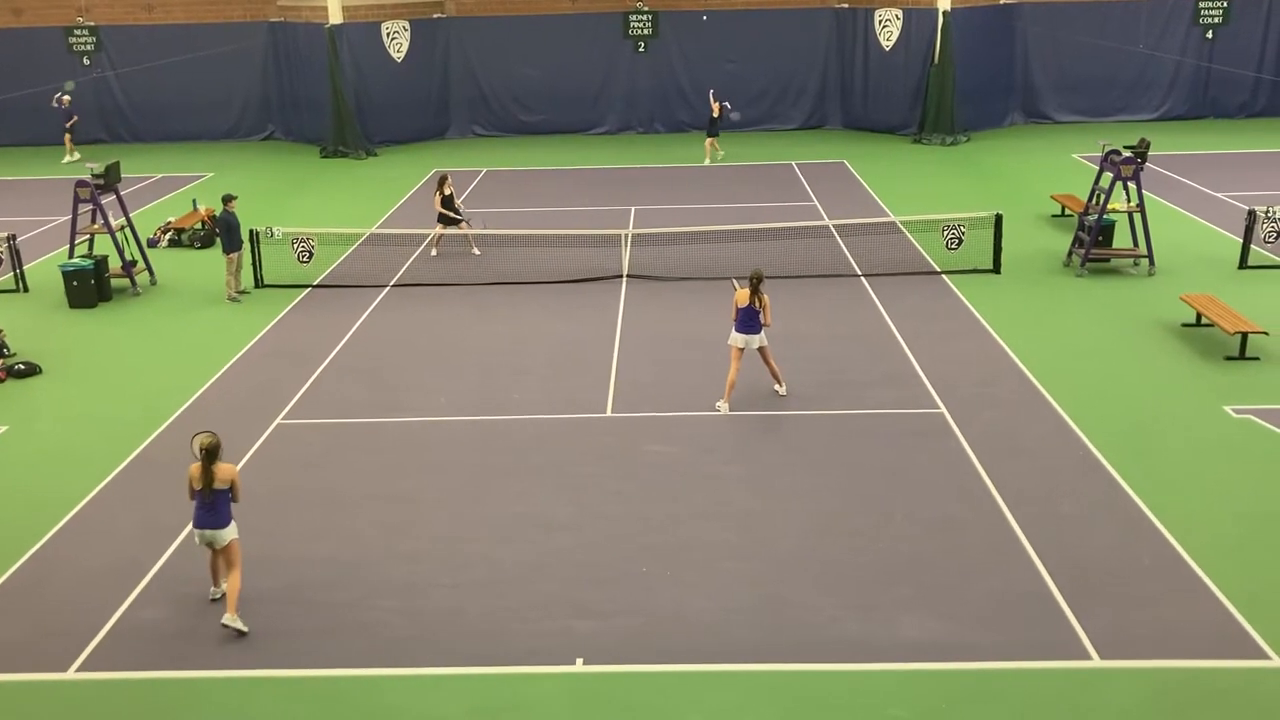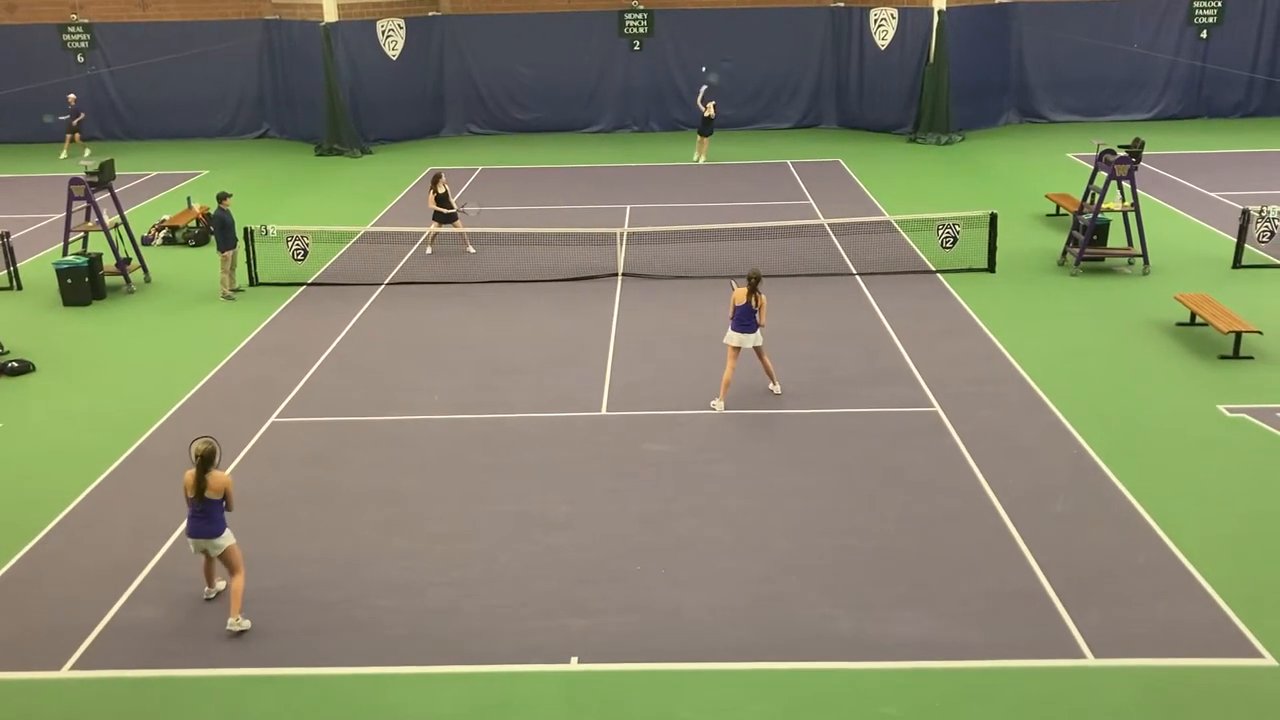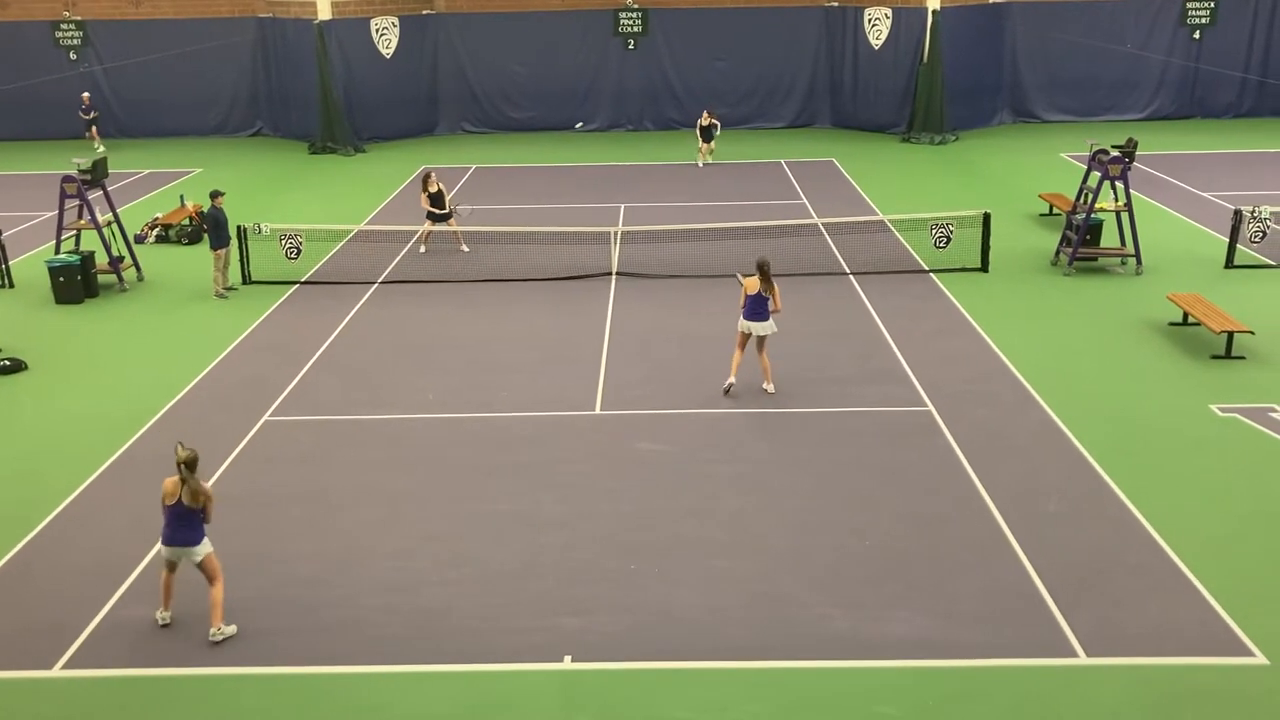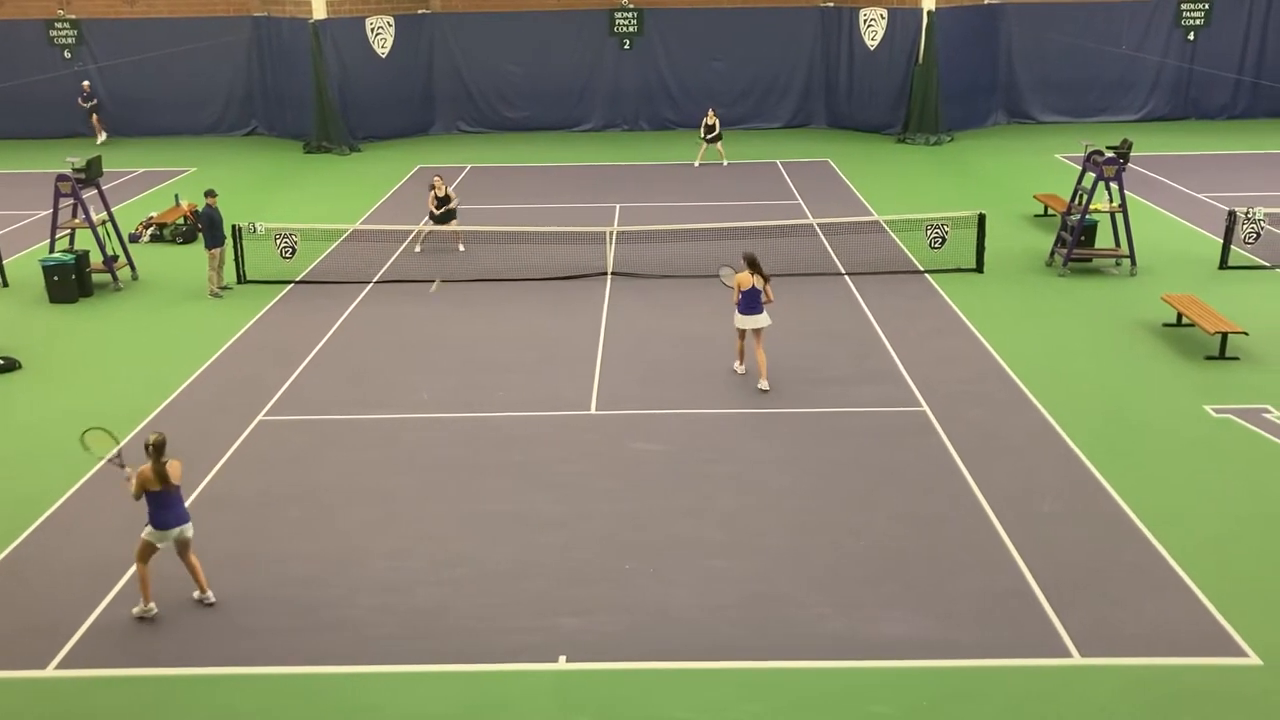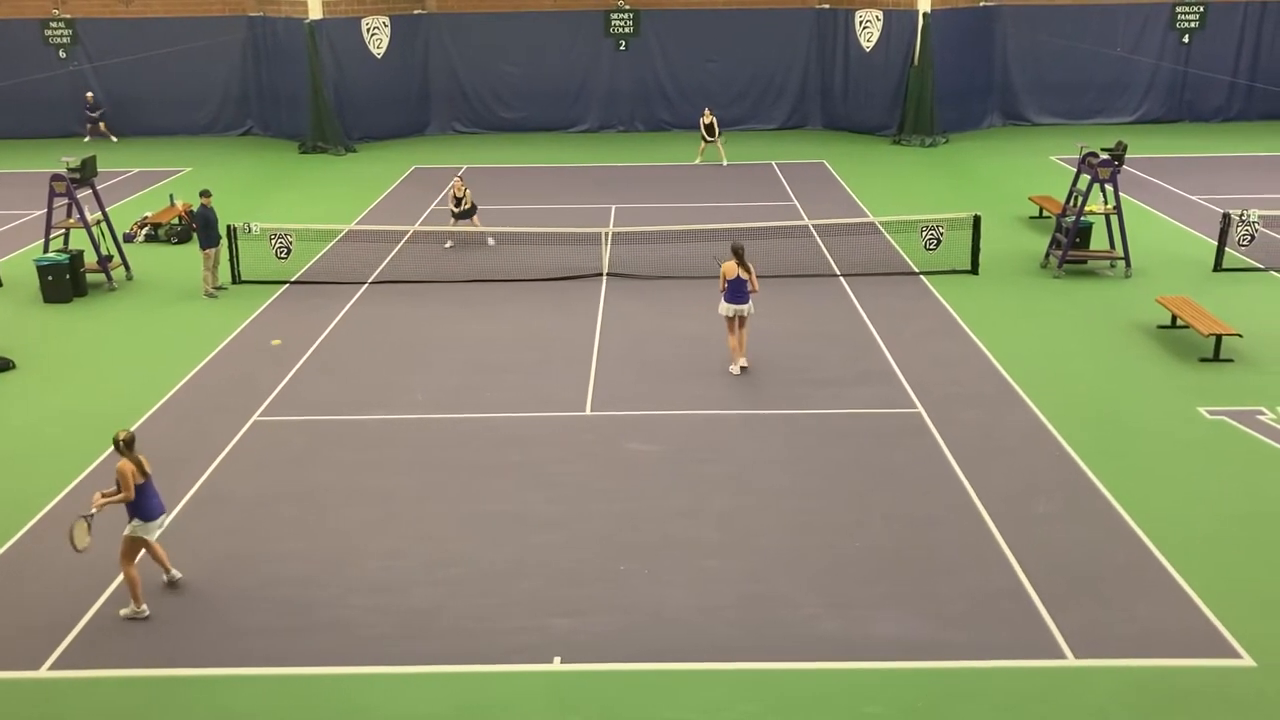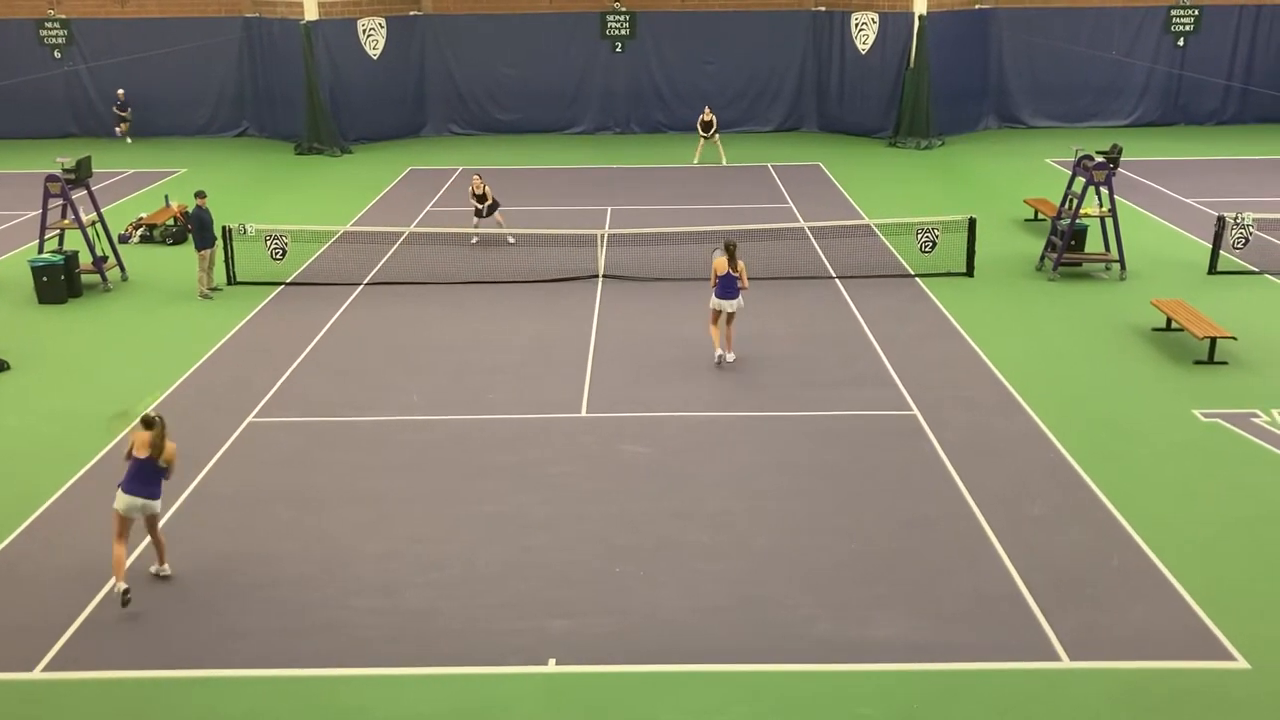
dt=0.4s
person 1, frame 1
left shoulder: (193, 470)
right shoulder: (230, 470)
right elbow: (236, 498)
left hip: (200, 527)
right hip: (222, 526)
left knee: (216, 551)
right knee: (234, 570)
left ankle: (217, 588)
right ankle: (230, 616)
person 1, frame 2
left shoulder: (188, 477)
right shoulder: (224, 479)
right elbow: (230, 508)
left hip: (193, 534)
right hip: (217, 533)
left knee: (209, 556)
right knee: (238, 572)
left ankle: (211, 588)
right ankle: (234, 619)
person 1, frame 3
left shoulder: (167, 484)
right shoulder: (202, 490)
left elbow: (165, 513)
right elbow: (206, 520)
left hip: (169, 542)
right hip: (195, 542)
left knee: (168, 570)
right knee: (216, 581)
left ankle: (164, 613)
right ankle: (217, 628)
person 1, frame 4
left shoulder: (143, 472)
right shoulder: (176, 465)
left elbow: (136, 496)
left wrist: (132, 479)
left hip: (160, 527)
right hip: (183, 521)
left knee: (141, 560)
right knee: (186, 555)
left ankle: (147, 605)
right ankle: (205, 593)
person 1, frame 5
left shoulder: (123, 466)
right shoulder: (141, 460)
left elbow: (129, 496)
left wrist: (104, 502)
right wrist: (103, 494)
left hip: (144, 519)
right hip: (159, 512)
left knee: (126, 562)
right knee: (146, 540)
left ankle: (139, 607)
right ankle: (170, 572)
person 1, frame 6
left shoulder: (139, 436)
right shoulder: (171, 448)
left elbow: (128, 457)
left hip: (129, 495)
right hip: (152, 499)
left knee: (120, 541)
right knee: (154, 529)
left ankle: (120, 584)
right ankle: (162, 566)
